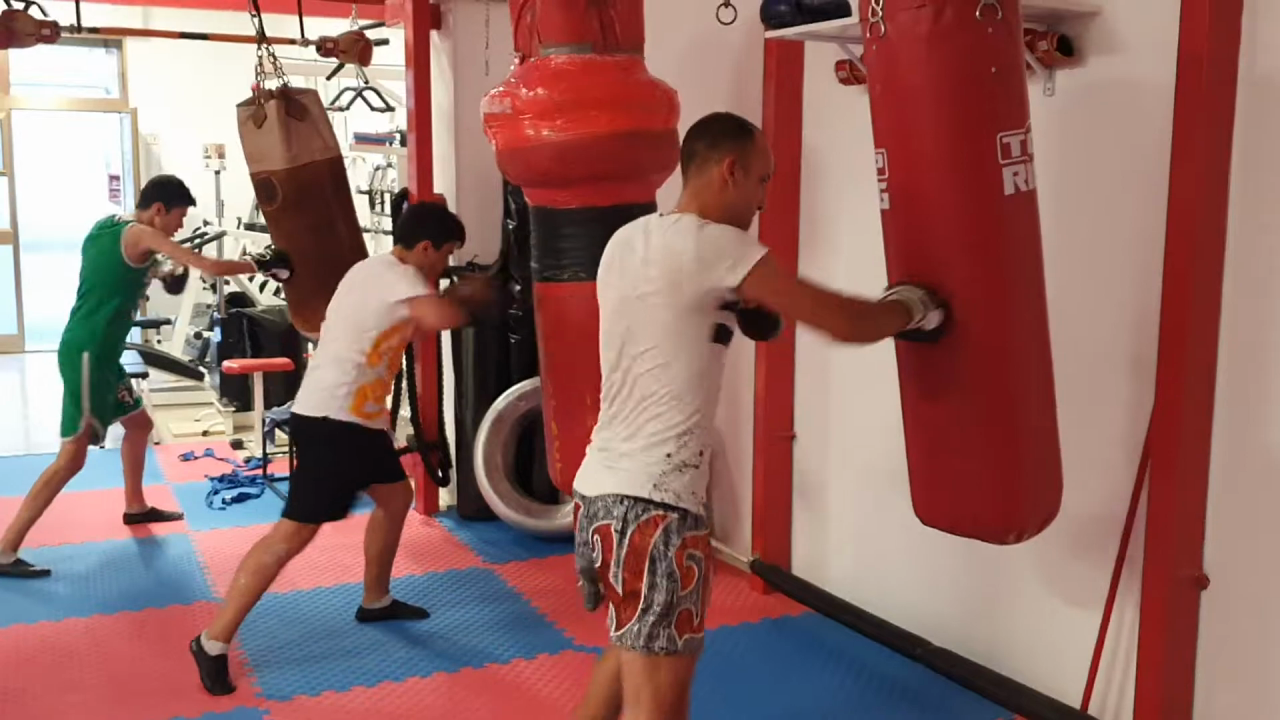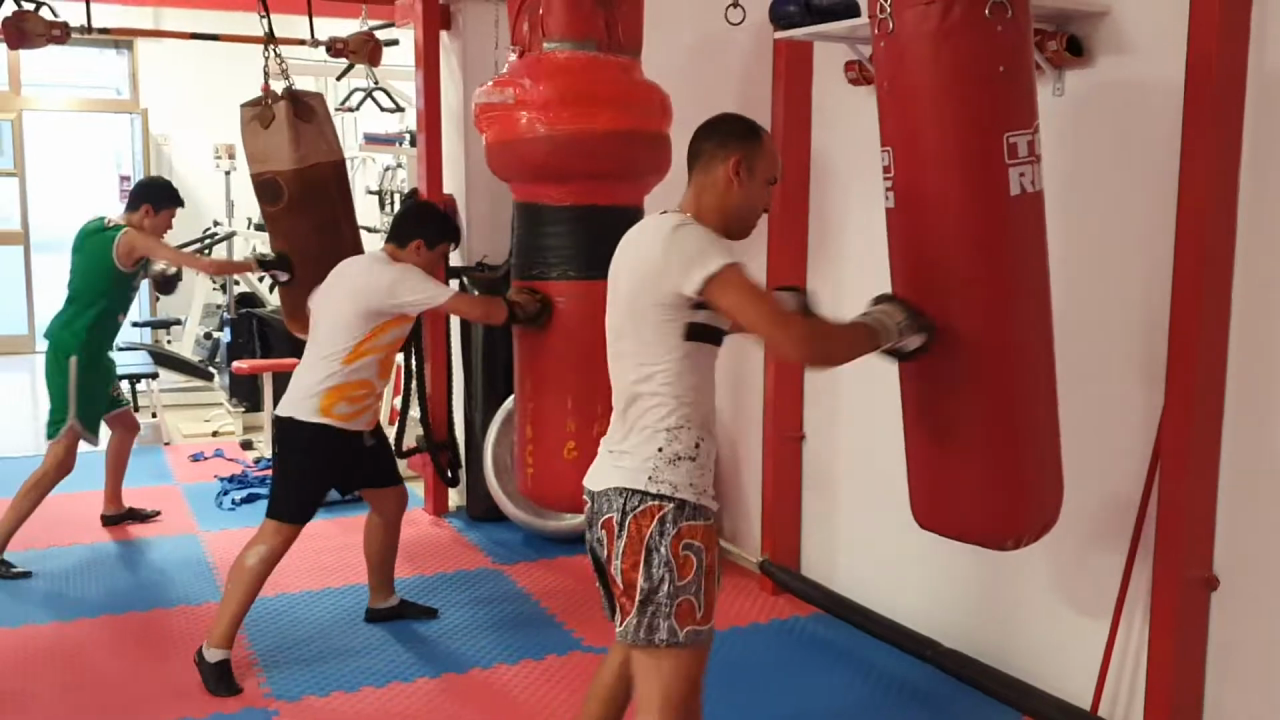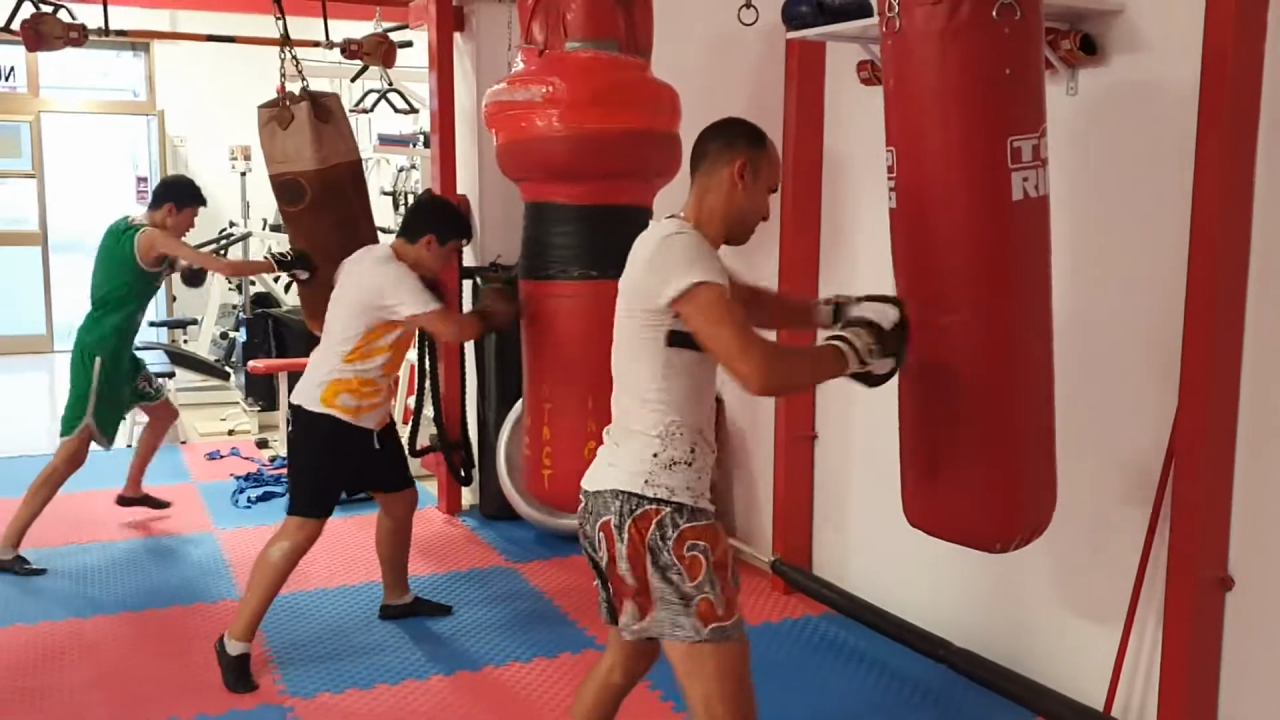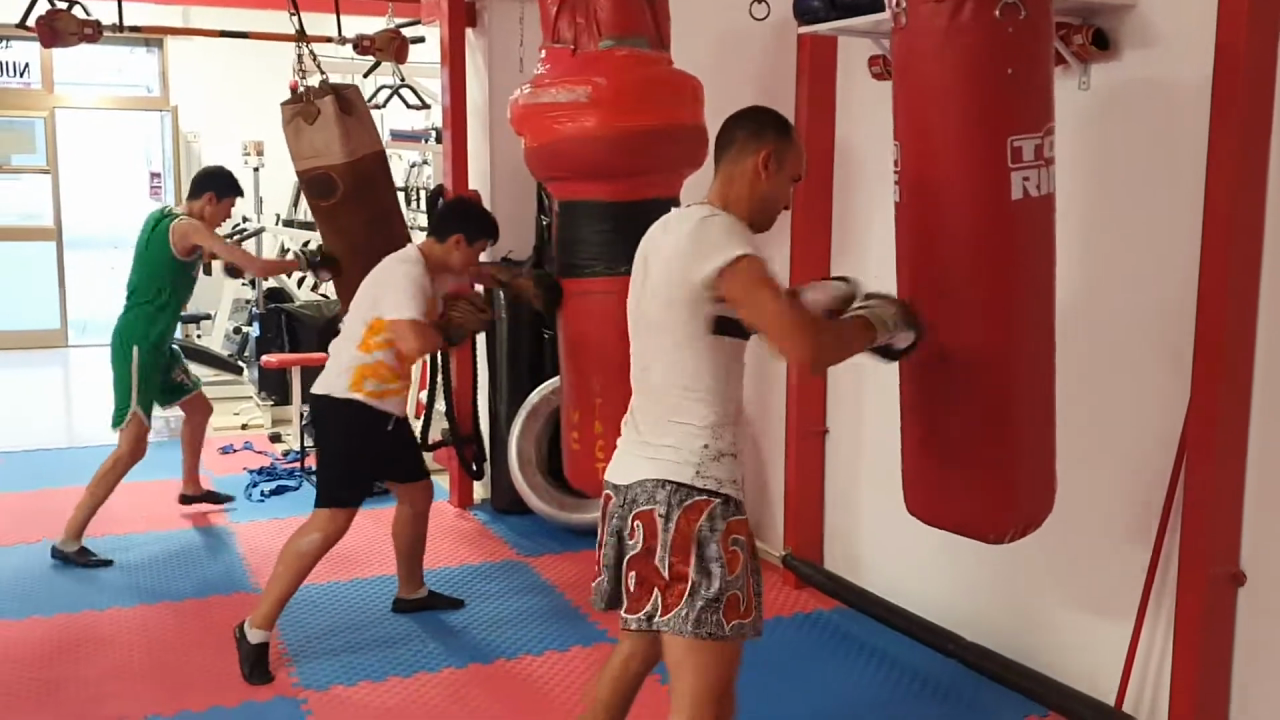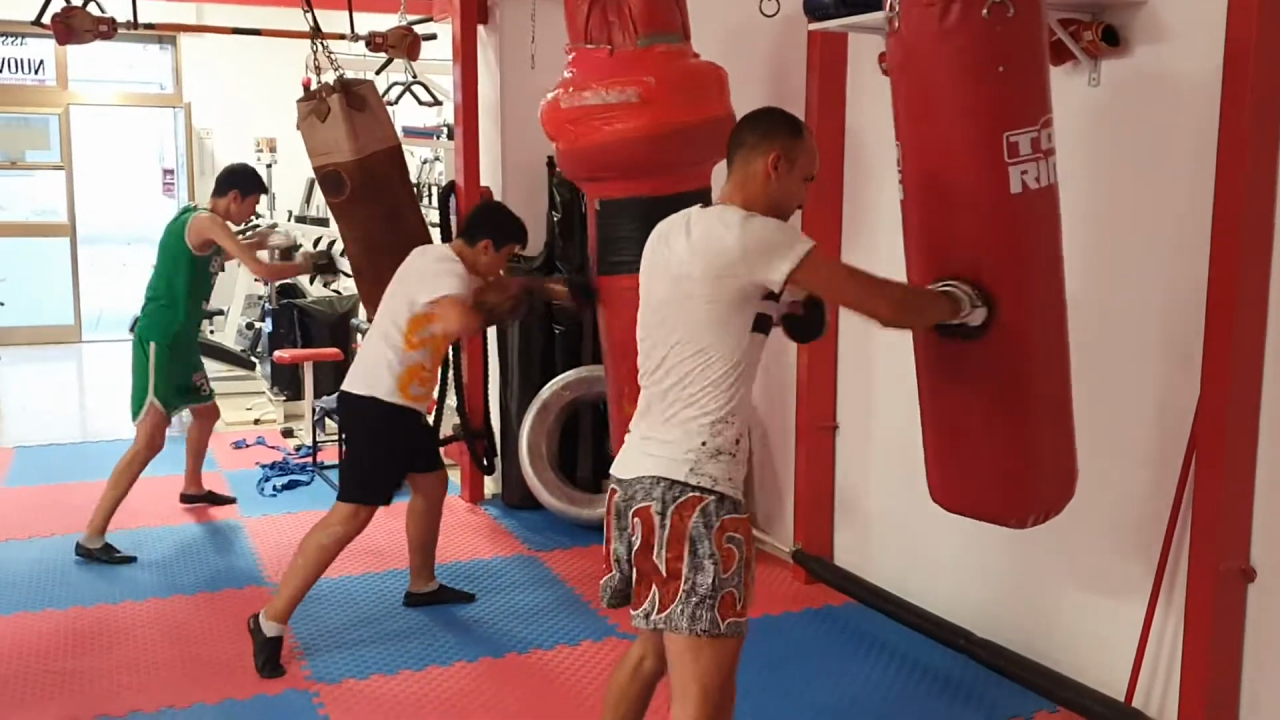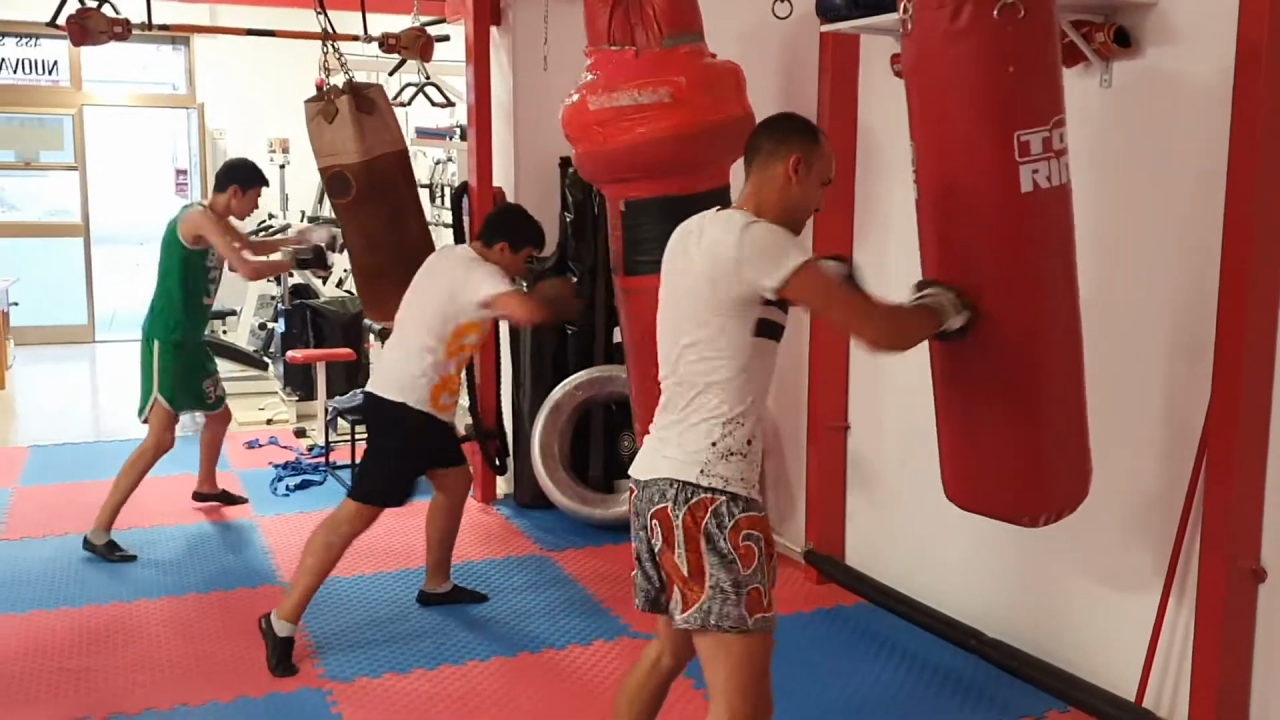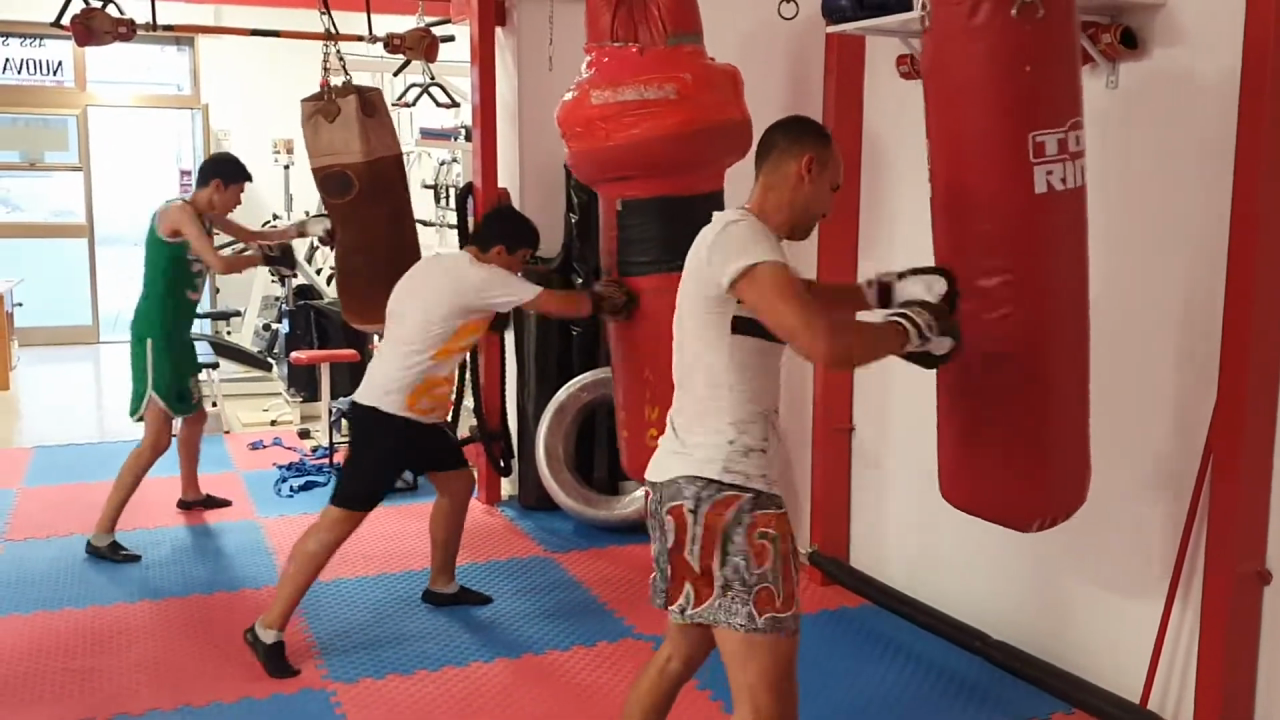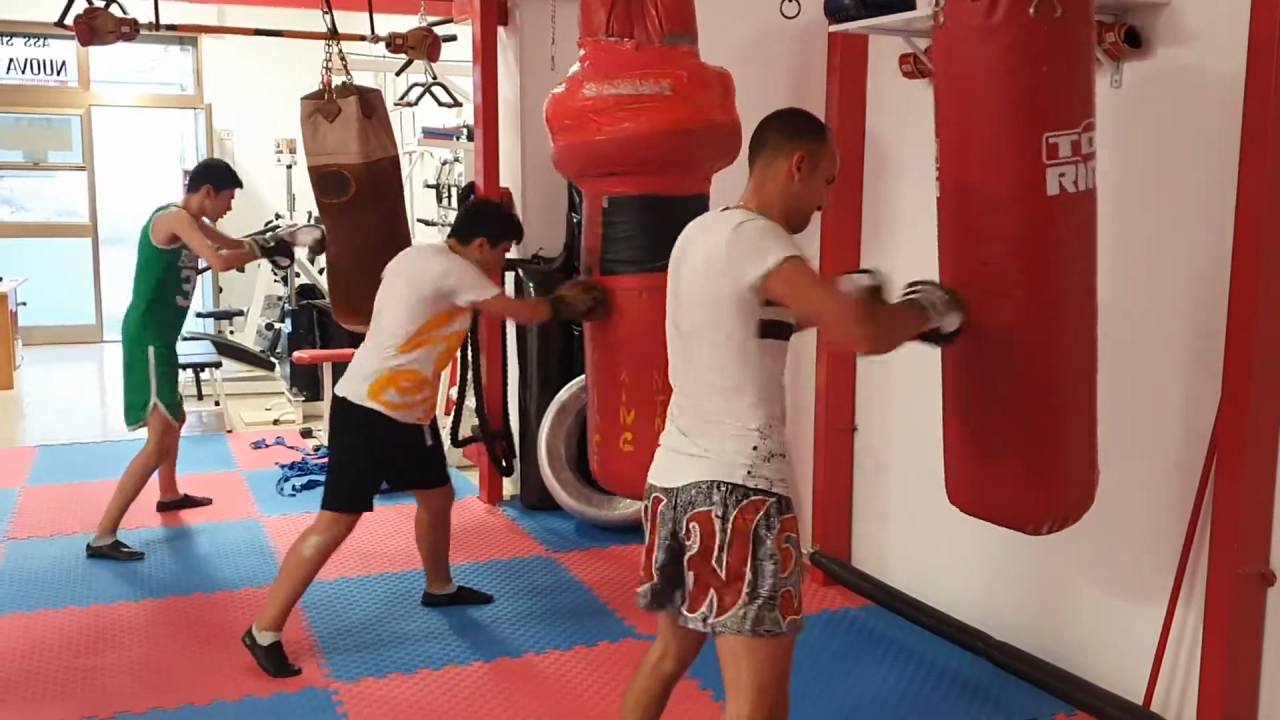
dt=0.4s
person 1, frame 1
left shoulder: (626, 240)
right shoulder: (709, 244)
right elbow: (841, 321)
left wrist: (734, 308)
right wrist: (914, 305)
left hip: (601, 486)
right hip: (653, 498)
left knee: (632, 655)
person 1, frame 2
left shoulder: (646, 239)
right shoulder: (686, 242)
right elbow: (800, 346)
left wrist: (775, 305)
right wrist: (885, 325)
left hip: (616, 485)
right hip: (656, 494)
left knee: (632, 660)
person 1, frame 3
left shoulder: (663, 242)
right shoulder: (680, 251)
left elbow: (754, 306)
right elbow: (762, 374)
left wrist: (845, 310)
right wrist: (853, 346)
left hip: (616, 488)
right hip: (655, 498)
left knee: (629, 653)
person 1, frame 4
left shoulder: (667, 231)
right shoulder: (715, 232)
right elbow: (806, 349)
left wrist: (815, 302)
right wrist: (879, 320)
left hip: (634, 476)
right hip: (687, 487)
left knee: (641, 644)
person 1, frame 5
left shoulder: (670, 231)
right shoulder: (753, 236)
right elbow: (889, 305)
left wrist: (788, 306)
right wrist: (960, 301)
left hip: (640, 474)
right hip: (692, 487)
left knee: (654, 648)
person 1, frame 6
left shoulder: (691, 232)
right shoulder: (755, 242)
right elbow: (881, 332)
left wrist: (823, 282)
right wrist: (942, 306)
left hip: (660, 475)
right hip: (707, 488)
left knee: (671, 645)
person 1, frame 7
left shoulder: (723, 237)
right shoulder: (742, 239)
left elbow: (809, 302)
right elbow: (827, 345)
left wrist: (890, 287)
right wrist: (915, 324)
left hip: (679, 476)
right hip: (723, 485)
left knee: (683, 650)
person 1, frame 8
left shoulder: (701, 232)
right shoulder: (750, 237)
right elbow: (861, 332)
left wrist: (842, 294)
right wrist: (932, 307)
left hip: (676, 478)
right hip: (735, 490)
left knee: (672, 649)
person 2, frame 1
left shoulder: (375, 269)
right shoulder: (397, 276)
right elbow: (439, 318)
left wrist: (457, 296)
right wrist: (468, 299)
left hip: (356, 417)
right hip: (331, 420)
left knee: (396, 497)
right knee: (294, 533)
left ankle: (375, 599)
right ankle: (213, 642)
person 2, frame 2
left shoulder: (356, 269)
right shoulder: (397, 278)
right elbow: (476, 309)
right wrist: (519, 310)
left hip: (354, 420)
right hip: (312, 423)
left knee: (391, 500)
right knee: (277, 534)
left ankle: (382, 600)
right ankle: (215, 650)
person 2, frame 3
left shoulder: (374, 259)
right shoulder: (392, 276)
right elbow: (452, 330)
right wrist: (493, 315)
left hip: (367, 417)
right hip: (327, 416)
left knee: (401, 502)
right knee: (302, 528)
left ankle: (397, 598)
right ankle: (235, 643)
person 2, frame 4
left shoulder: (427, 271)
right shoulder: (409, 272)
left elbow: (440, 318)
right elbow: (412, 344)
right wrist: (458, 330)
left hip: (379, 408)
right hip: (346, 404)
left knee: (418, 492)
right knee: (330, 522)
left ankle: (411, 591)
right ankle: (255, 632)
person 2, frame 5
left shoulder: (439, 259)
right shoulder: (441, 268)
left elbow: (479, 302)
right elbow: (457, 323)
left wrist: (515, 296)
right wrist: (492, 310)
left hip: (402, 402)
right hip: (376, 402)
left knee: (432, 484)
right knee: (351, 515)
left ankle: (422, 584)
right ankle: (270, 623)
person 2, frame 6
left shoulder: (452, 258)
right shoulder: (480, 274)
right elbow: (528, 313)
left wrist: (552, 289)
right wrist: (562, 302)
left hip: (420, 405)
right hip: (404, 407)
left knee: (457, 482)
right knee: (358, 512)
left ankle: (437, 584)
right ankle: (282, 622)
person 2, frame 7
left shoulder: (435, 265)
right shoulder: (484, 279)
right elbow: (557, 305)
right wrist: (602, 300)
left hip: (417, 409)
right hip: (386, 412)
left knee: (459, 484)
right knee: (341, 520)
left ankle: (441, 585)
right ankle: (268, 630)
person 2, frame 8
left shoulder: (419, 258)
right shoulder: (452, 270)
right elbow: (518, 311)
right wrist: (566, 302)
left hip: (409, 414)
right hip: (367, 412)
left knee: (438, 498)
right knee: (335, 524)
left ankle: (439, 586)
right ankle: (265, 632)
person 3, frame 1
left shoulder: (108, 227)
right shoulder: (141, 235)
right elbow: (209, 267)
left wrist: (160, 277)
right wrist: (261, 264)
left hip: (99, 350)
right hip: (88, 353)
left knee: (139, 424)
right knee: (72, 456)
left ankle: (136, 506)
person 3, frame 2
left shoulder: (95, 229)
right shoulder: (133, 240)
right elbow: (207, 268)
left wrist: (149, 272)
right wrist: (264, 265)
left hip: (88, 350)
right hip: (75, 353)
left knee: (126, 426)
right knee: (60, 460)
left ankle: (114, 507)
person 3, frame 3
left shoulder: (126, 228)
right shoulder: (154, 239)
right elbow: (224, 268)
left wrist: (173, 267)
right wrist: (279, 264)
left hip: (115, 348)
right hip: (101, 353)
left knee: (164, 413)
right knee: (72, 455)
left ankle: (132, 490)
person 3, frame 4
left shoulder: (165, 219)
right shoulder: (189, 229)
right elbow: (256, 268)
left wrist: (213, 259)
right wrist: (305, 262)
left hip: (154, 340)
right hip: (138, 345)
left knee: (199, 407)
right knee: (132, 446)
left ankle: (191, 487)
right ankle: (68, 542)
person 3, frame 5
left shoulder: (195, 219)
right shoulder: (207, 223)
left elbow: (221, 255)
right elbow: (262, 271)
left wrist: (261, 242)
right wrist: (308, 264)
left hip: (179, 337)
right hip: (159, 340)
left knee: (207, 411)
right knee: (149, 440)
left ankle: (193, 487)
right ankle: (91, 537)
person 3, frame 6
left shoulder: (217, 222)
right shoulder: (200, 219)
left elbow: (253, 248)
right elbow: (248, 270)
left wrist: (296, 240)
left hip: (190, 338)
right hip: (167, 339)
left knee: (219, 414)
right knee: (159, 439)
left ankle: (207, 486)
right ankle: (98, 532)
person 3, frame 7
left shoulder: (204, 215)
right shoulder: (178, 212)
left elbow: (253, 236)
right elbow: (219, 265)
left wrist: (299, 229)
right wrist: (265, 256)
left hip: (177, 334)
right hip: (156, 337)
left knee: (195, 415)
right knee: (157, 439)
left ankle: (190, 492)
right ankle: (100, 535)
person 3, frame 8
left shoulder: (187, 220)
right shoulder: (176, 218)
left elbow: (226, 244)
right elbow: (221, 261)
left wrist: (277, 239)
right wrist: (263, 249)
left hip: (159, 338)
right hip: (148, 340)
left knee: (173, 420)
right knee: (160, 441)
left ankle: (169, 493)
right ankle: (102, 537)
